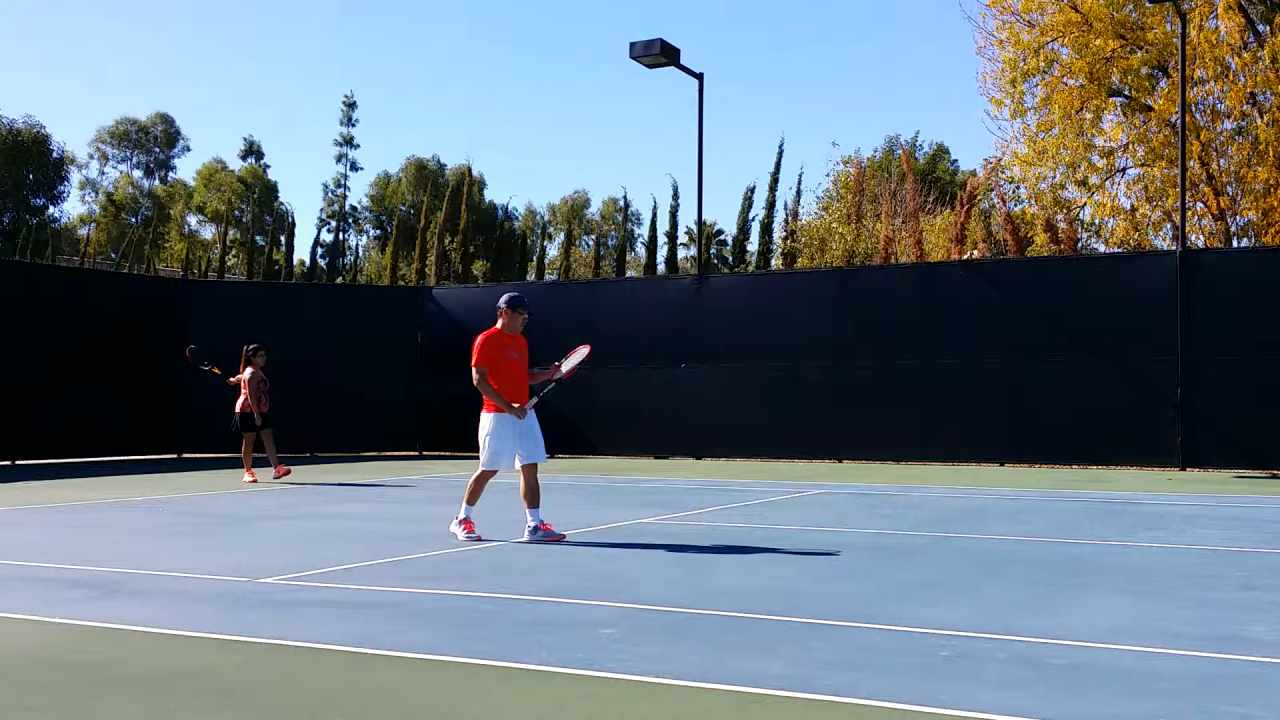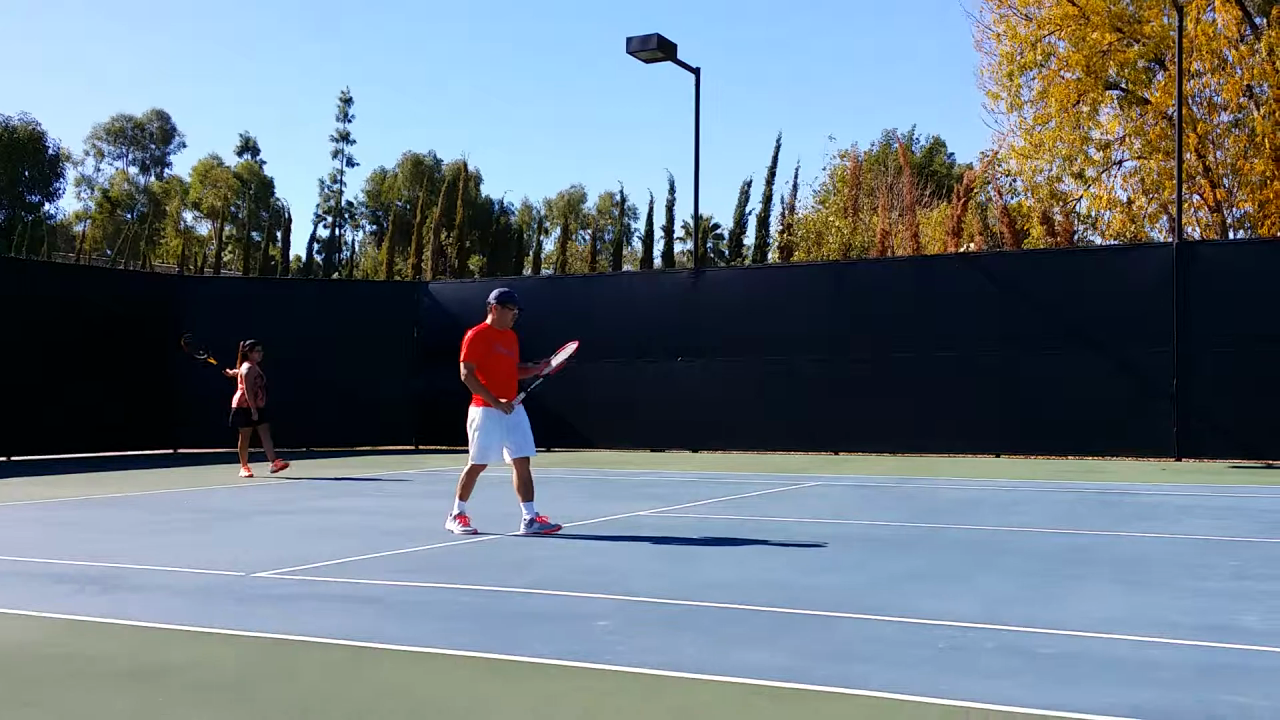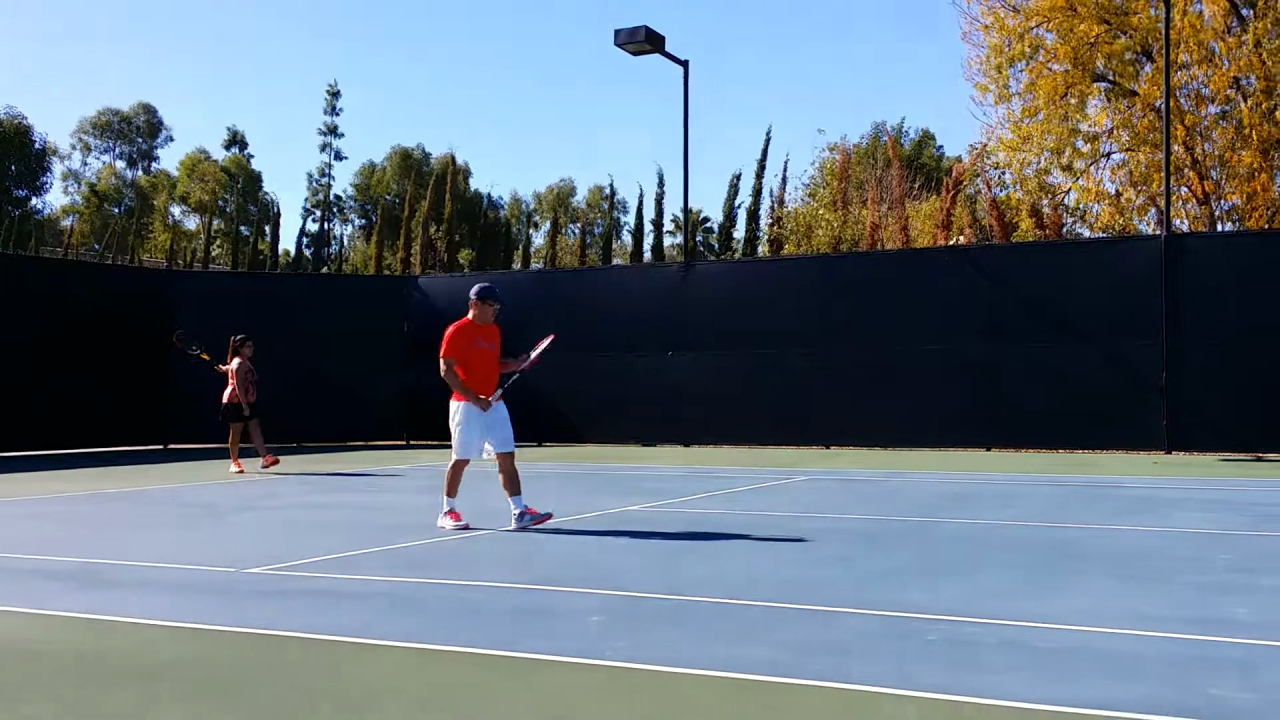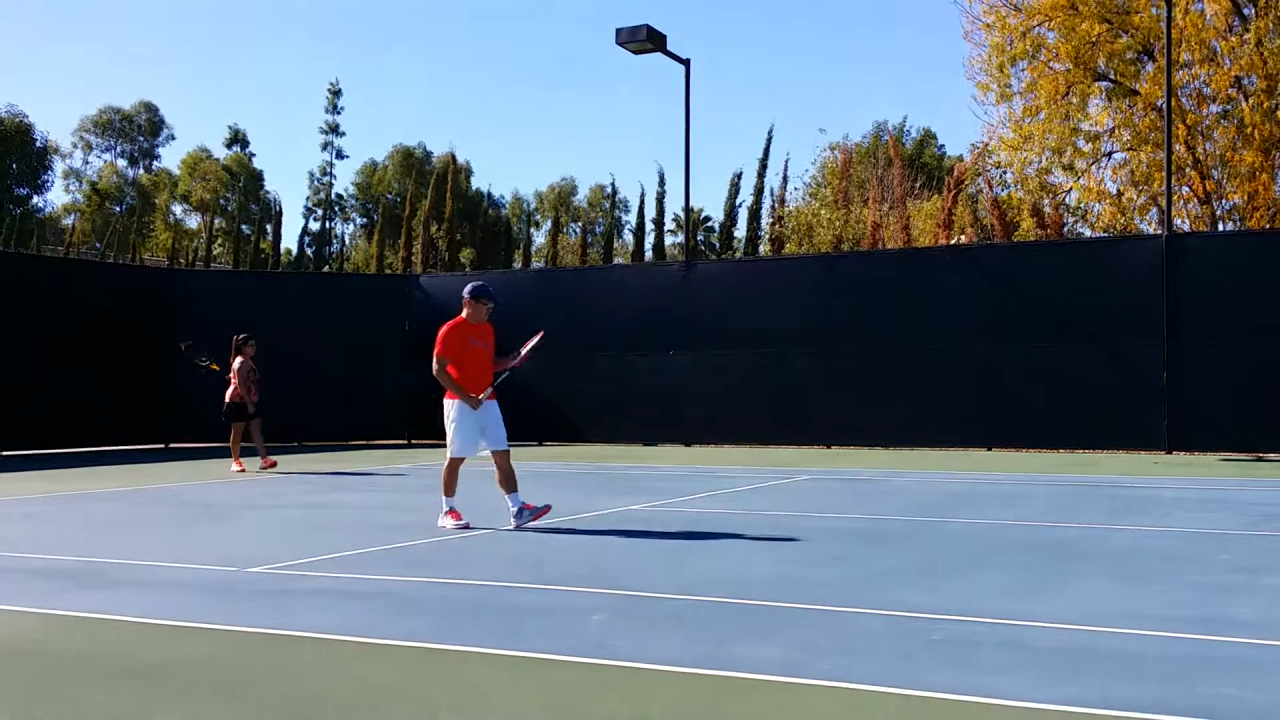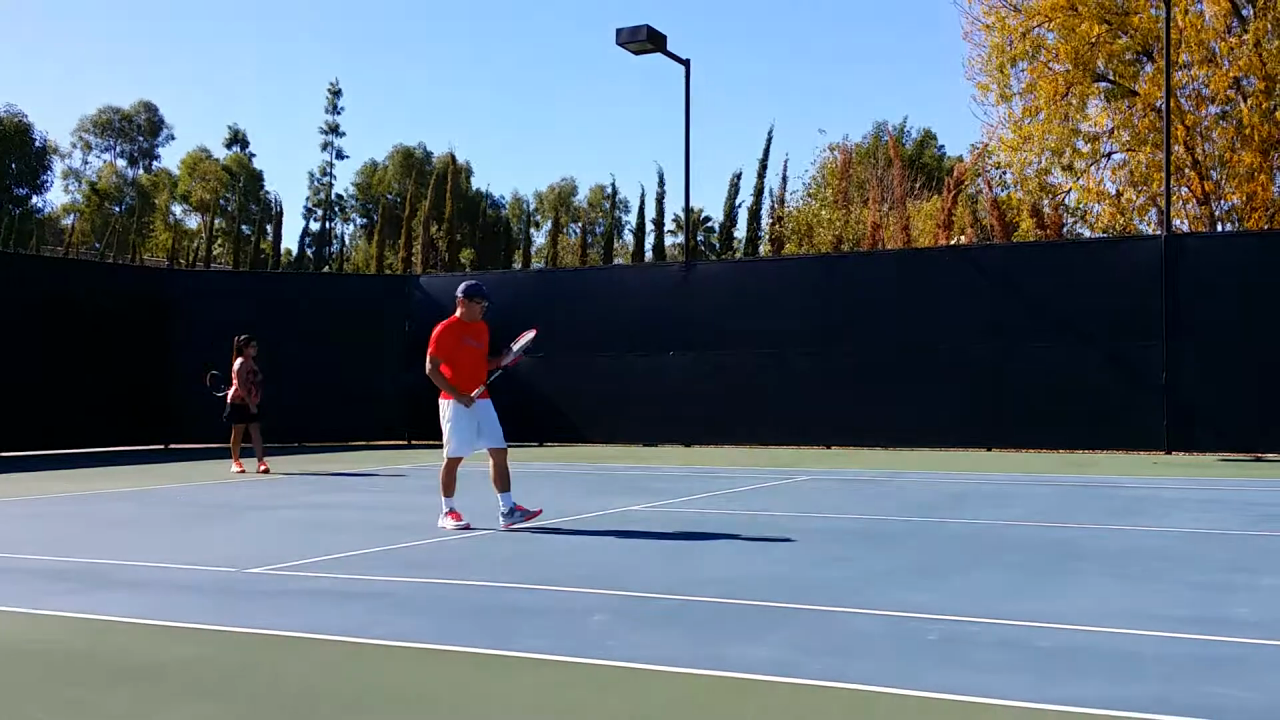
dt=0.1s
person 1, frame 1
left shoulder: (521, 341)
right shoulder: (487, 340)
right elbow: (479, 379)
left wrist: (547, 374)
right wrist: (508, 406)
left hip: (524, 415)
right hip: (497, 416)
left knee: (530, 468)
right knee: (488, 470)
left ankle: (535, 526)
right ankle: (462, 520)
person 1, frame 2
left shoulder: (512, 336)
right shoulder: (476, 335)
right elbow: (467, 374)
left wrist: (538, 368)
right wrist: (495, 402)
left hip: (513, 410)
right hip: (486, 410)
left knee: (522, 463)
right knee: (478, 464)
left ankle: (530, 518)
right ankle: (457, 515)
person 1, frame 3
left shoulder: (494, 331)
right shoulder: (457, 331)
right elbow: (446, 370)
left wrist: (517, 364)
right wrist: (474, 398)
left hip: (494, 404)
right hip: (467, 405)
left knee: (507, 457)
right knee: (461, 459)
left ankle: (520, 513)
right ankle: (447, 512)
person 1, frame 4
left shoulder: (487, 330)
right shoulder: (451, 330)
right elbow: (438, 369)
left wrist: (509, 362)
right wrist: (465, 397)
left hip: (487, 403)
right hip: (460, 404)
left knee: (502, 455)
right knee: (456, 457)
left ankle: (517, 510)
right ankle: (447, 511)
person 1, frame 5
left shoulder: (482, 328)
right shoulder: (445, 330)
right elbow: (431, 368)
left wrist: (503, 360)
right wrist: (458, 395)
left hip: (482, 401)
right hip: (455, 403)
left knee: (499, 452)
right knee: (454, 457)
left ankle: (508, 509)
right ankle: (447, 513)
